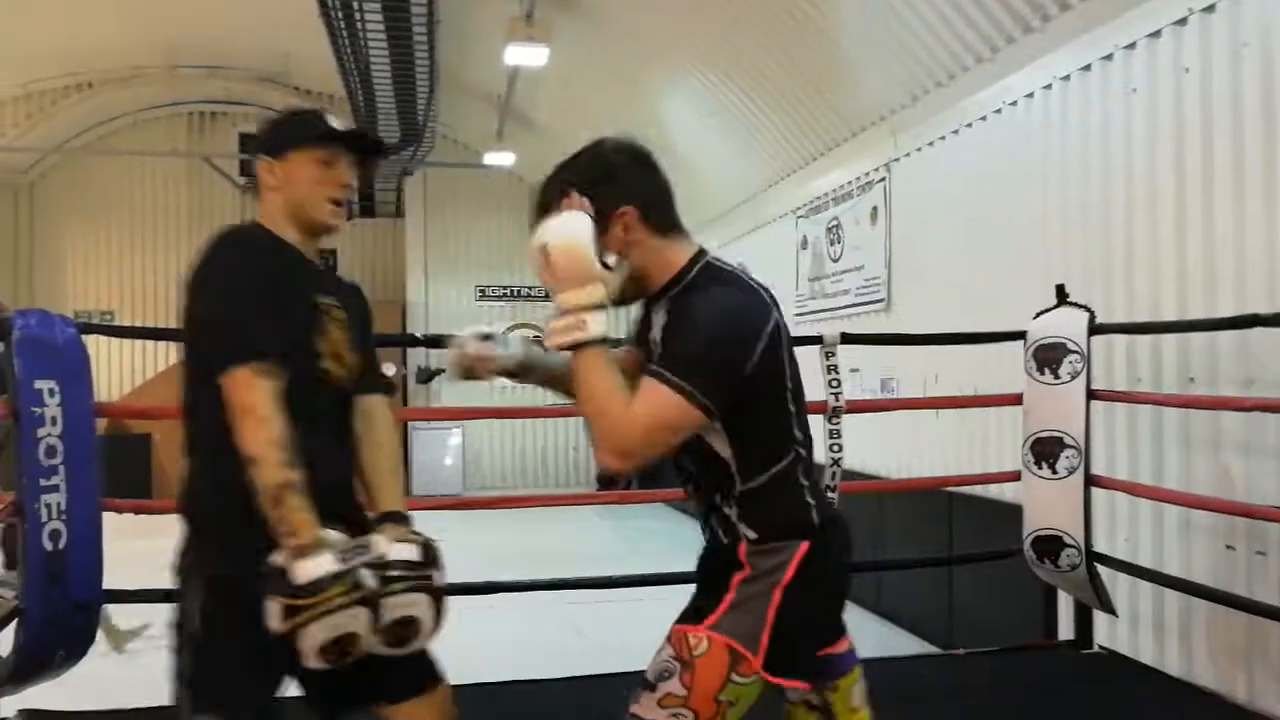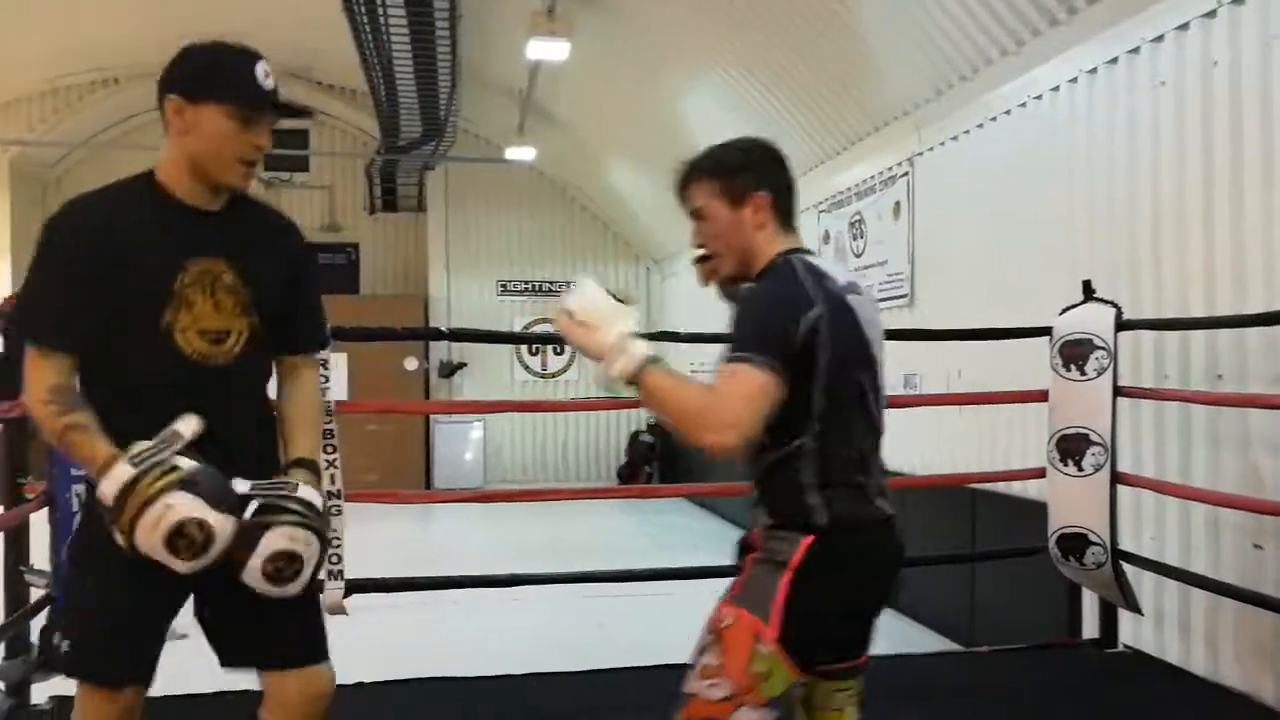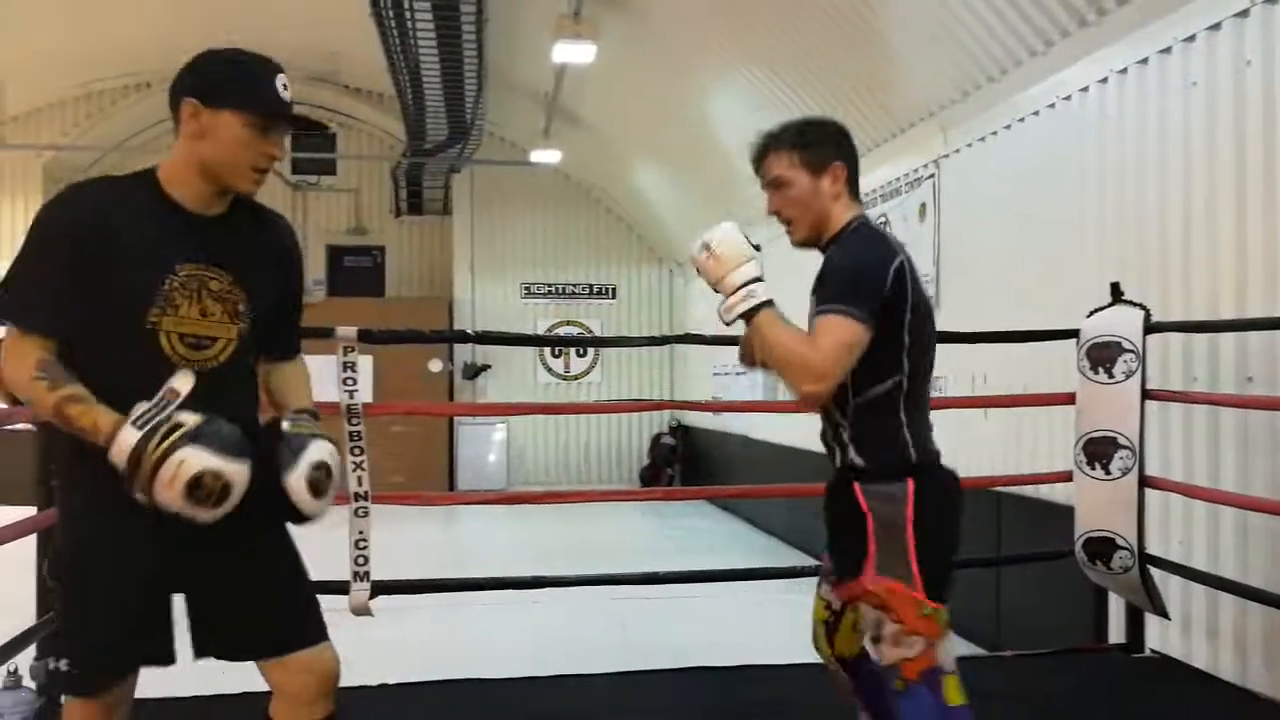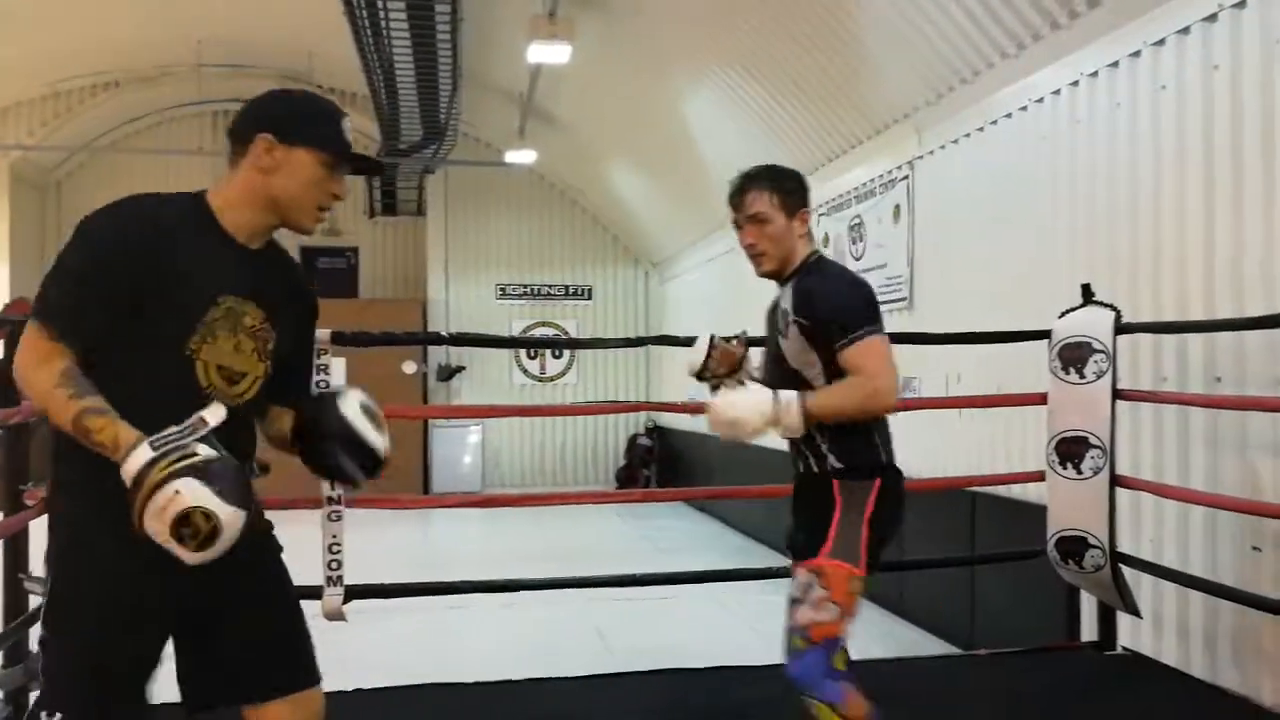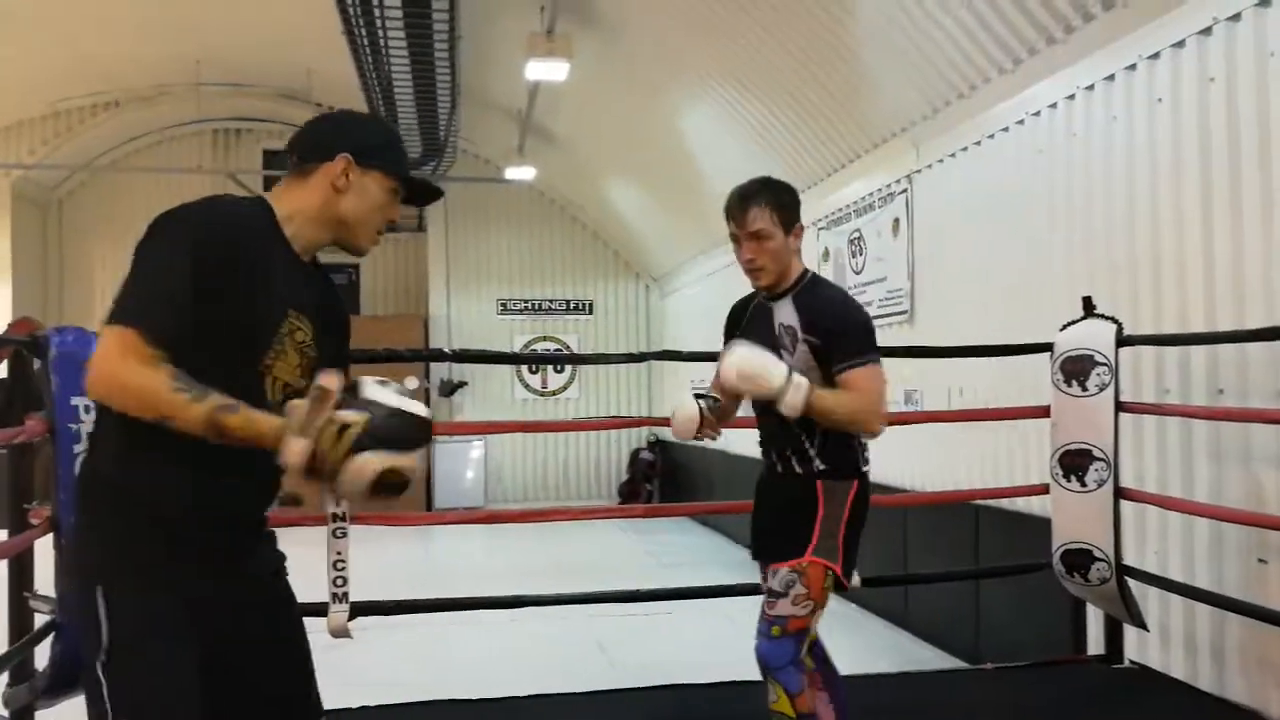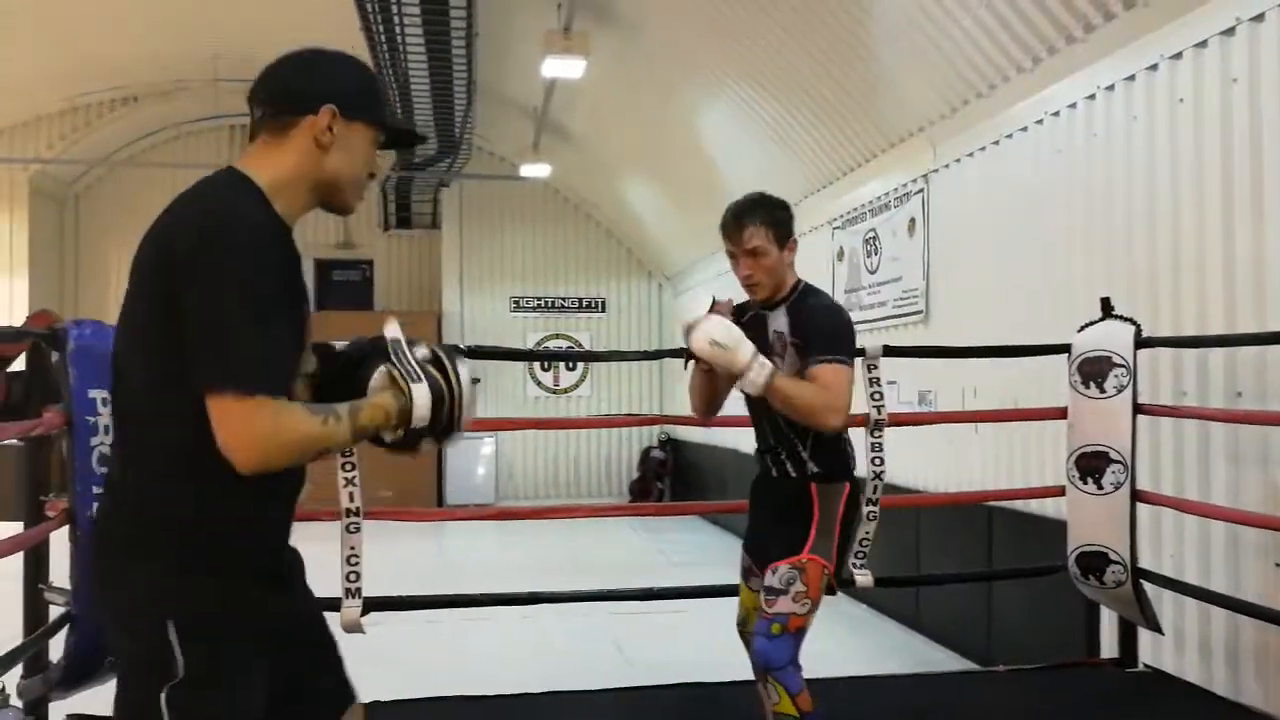
dt=0.3s
person 1, frame 1
left shoulder: (342, 295)
right shoulder: (239, 261)
left elbow: (370, 410)
right elbow: (256, 413)
left wrist: (394, 528)
right wrist: (309, 552)
left hip: (329, 544)
right hip: (237, 553)
person 1, frame 2
left shoulder: (276, 237)
right shoulder: (92, 226)
left elbow: (300, 366)
right elbow: (47, 378)
left wrist: (297, 482)
right wrist: (123, 478)
left hip: (240, 497)
right hip: (127, 510)
person 1, frame 3
left shoulder: (272, 240)
right shoulder: (87, 215)
left wrist: (301, 430)
right wrist: (124, 437)
left hip: (229, 493)
right hip: (117, 504)
person 1, frame 4
left shoulder: (287, 286)
right shoulder: (138, 233)
right elbow: (38, 361)
left wrist: (323, 437)
right wrist: (135, 453)
left hip: (224, 529)
right hip: (110, 530)
person 1, frame 5
left shoulder: (321, 301)
right shoulder: (211, 234)
right elbow: (116, 373)
left wrist: (358, 444)
right wrist: (278, 432)
left hip: (242, 552)
right hip: (139, 551)
person 1, frame 6
left shoulder: (236, 225)
right shoulder: (234, 231)
right elbow: (253, 436)
left wrist: (337, 378)
right wrist: (385, 409)
left hip: (246, 567)
right hip: (184, 578)
person 2, frame 1
left shoulder: (722, 313)
right shoulder: (674, 297)
left elbow: (618, 448)
right elbow: (617, 383)
left wrist: (578, 306)
right wrist: (514, 358)
left hip: (778, 562)
right hip: (775, 554)
person 2, frame 2
left shoulder: (778, 297)
right shoulder: (840, 293)
left elbow: (722, 430)
left wrist: (622, 347)
left hip: (807, 552)
right hip: (865, 542)
person 2, frame 3
left shoulder: (860, 256)
right shoulder: (864, 257)
left elbow: (814, 377)
left wrist: (741, 288)
right wrist: (773, 348)
left hip: (894, 500)
right hip: (877, 492)
right knee: (838, 641)
person 2, frame 4
left shoulder: (834, 290)
right shoulder: (782, 304)
left elbow: (879, 391)
right elbow: (770, 403)
left wrist: (779, 408)
right wrist: (724, 371)
left hip: (858, 490)
right hip: (821, 488)
left knee: (810, 667)
right knee: (818, 645)
person 2, frame 5
left shoulder: (834, 309)
right shoulder: (744, 313)
left elbow: (870, 417)
right elbow: (729, 399)
left wrist: (785, 387)
right wrist: (704, 412)
left hip: (828, 492)
right hip: (779, 487)
left knee: (776, 650)
right knee: (794, 639)
person 2, frame 6
left shoulder: (822, 315)
right shoulder: (744, 316)
left elbow: (831, 413)
right elbow: (704, 409)
left wrist: (748, 366)
right wrist: (708, 351)
left hip: (817, 494)
right hip: (772, 489)
left knee: (772, 646)
right knee: (755, 632)
